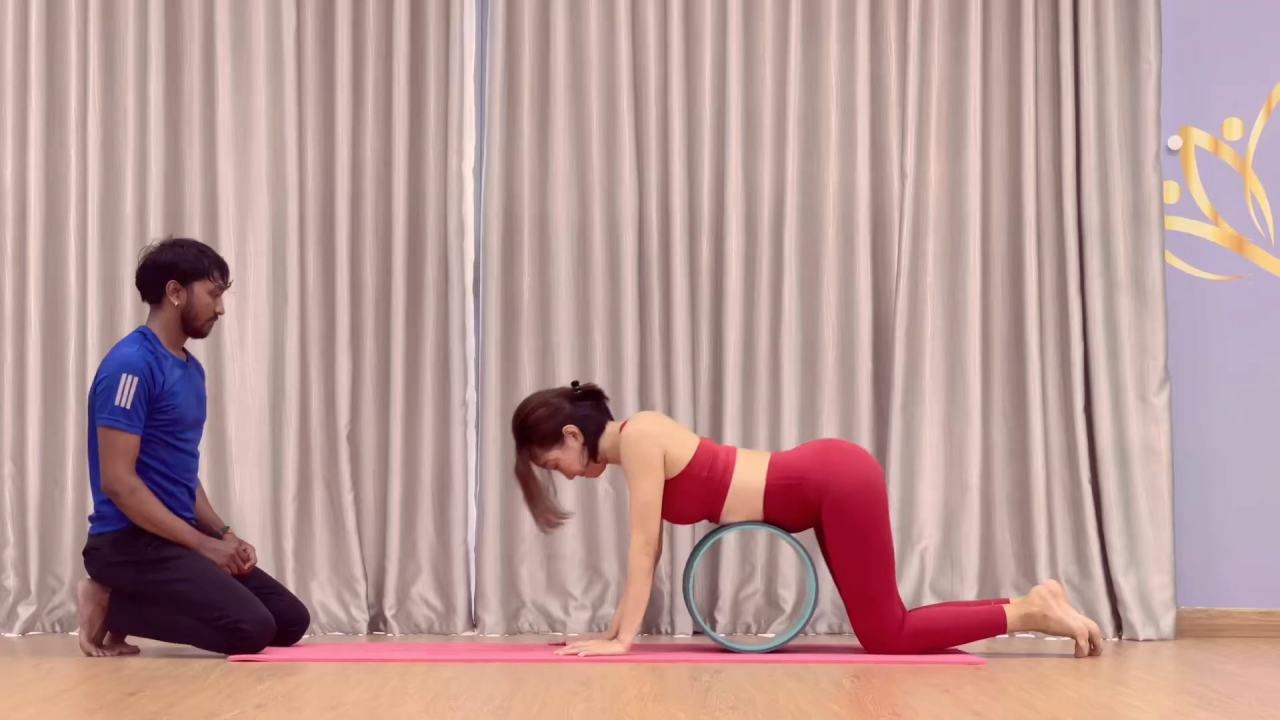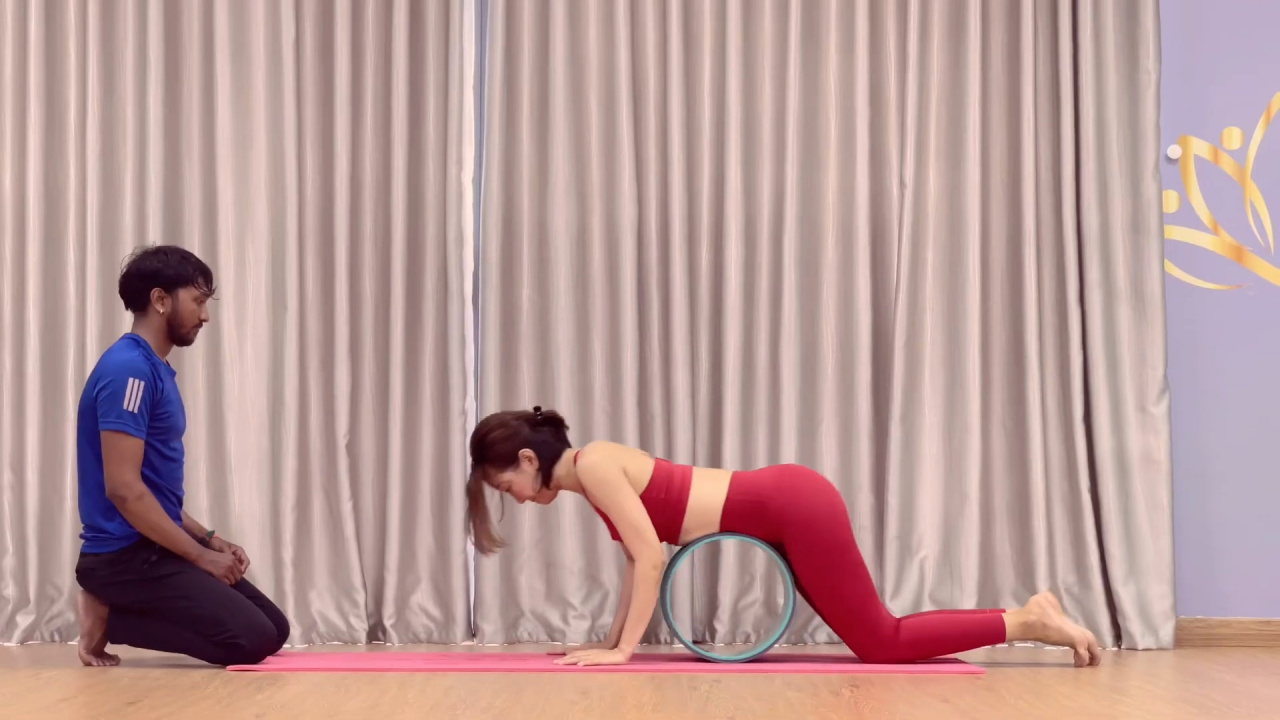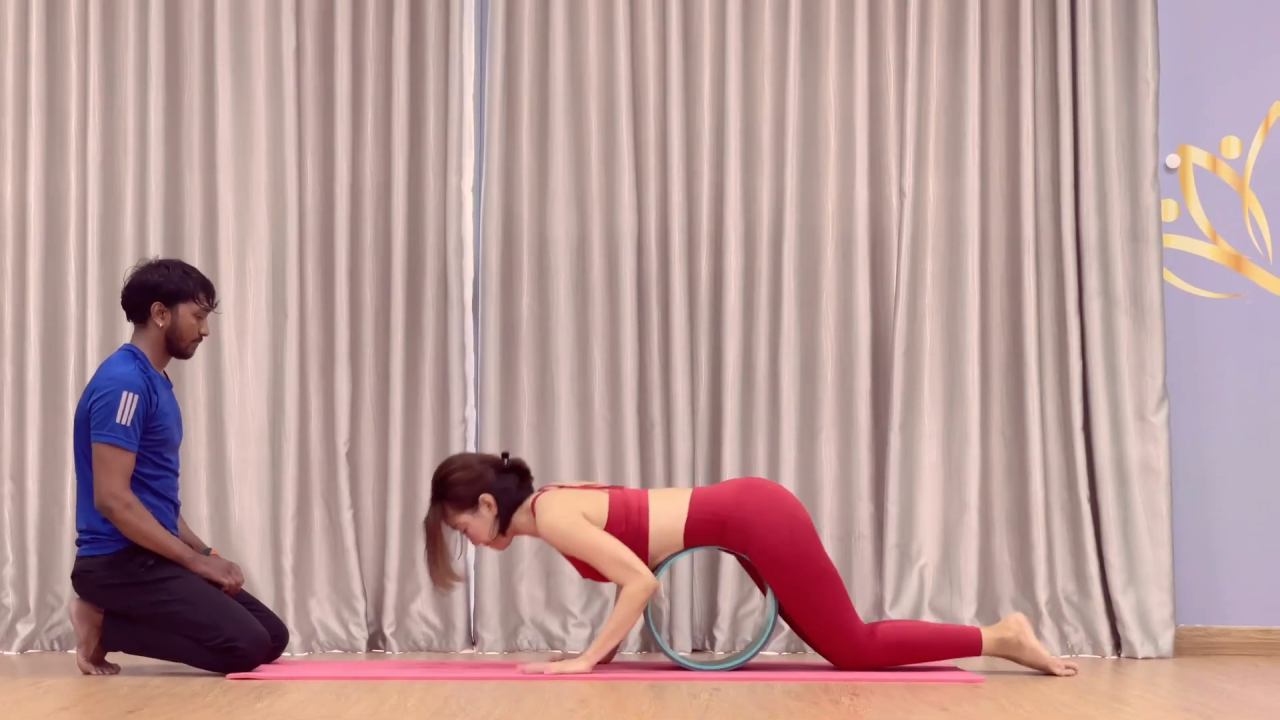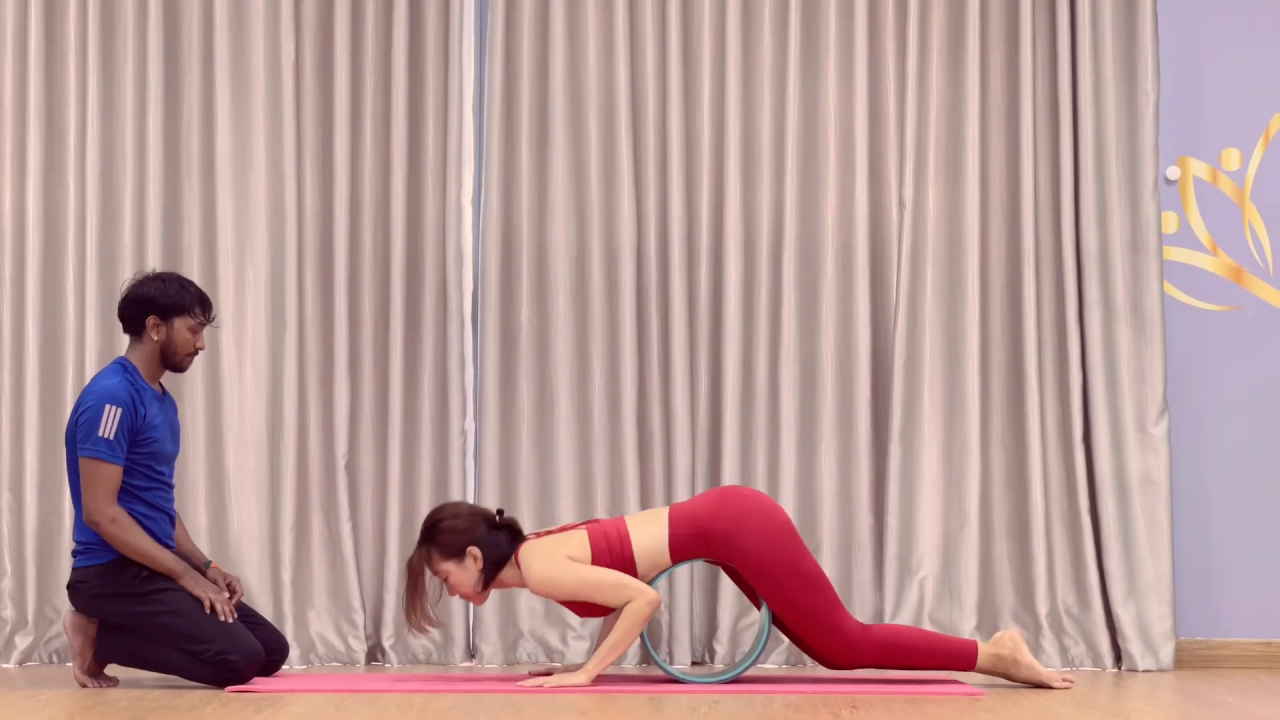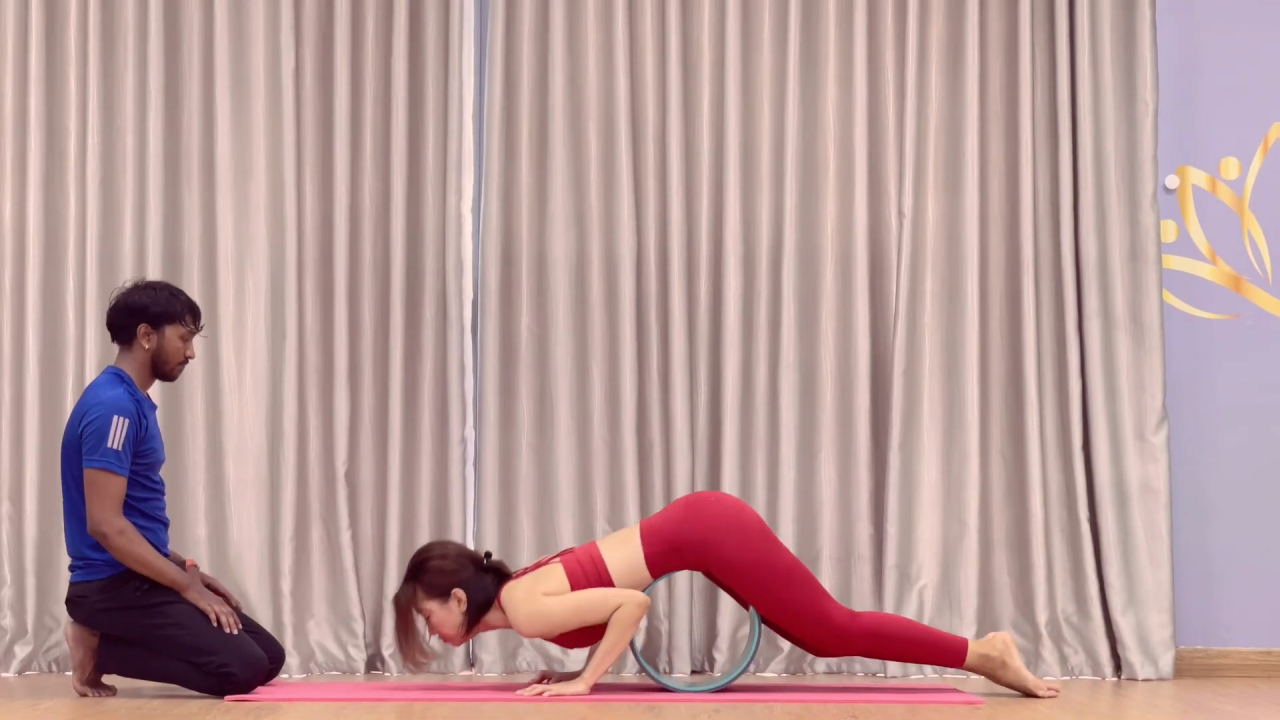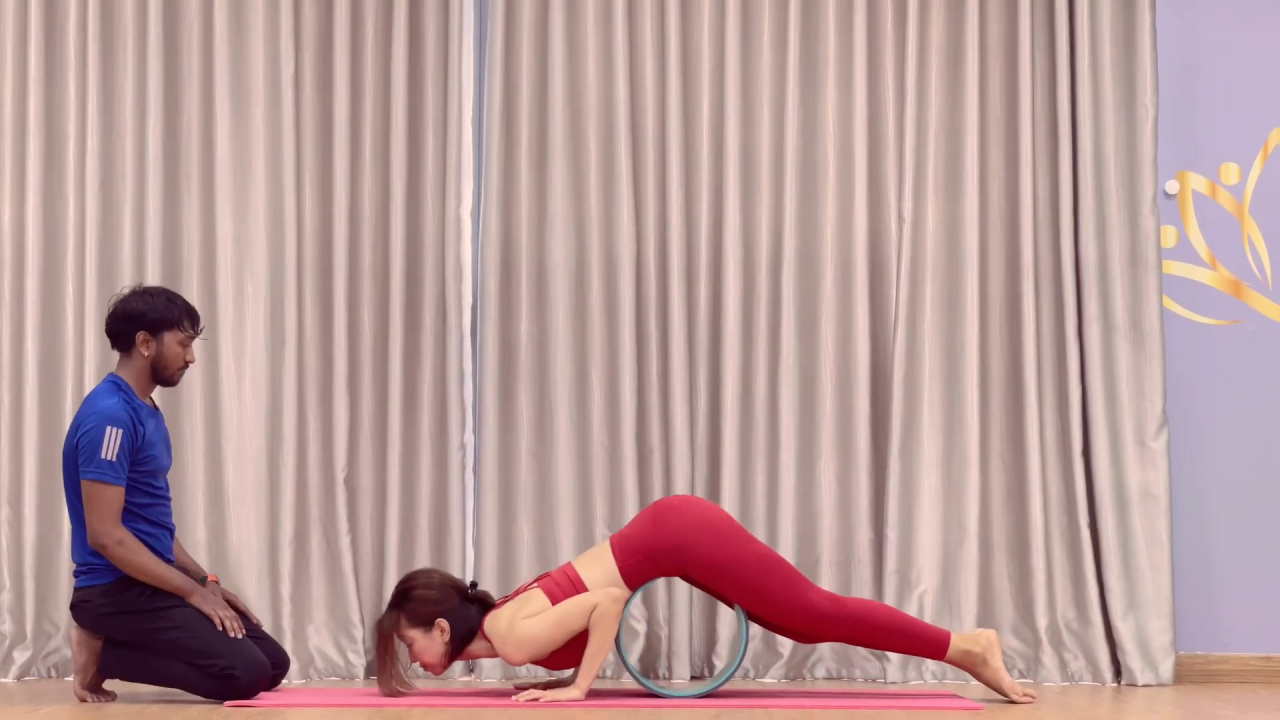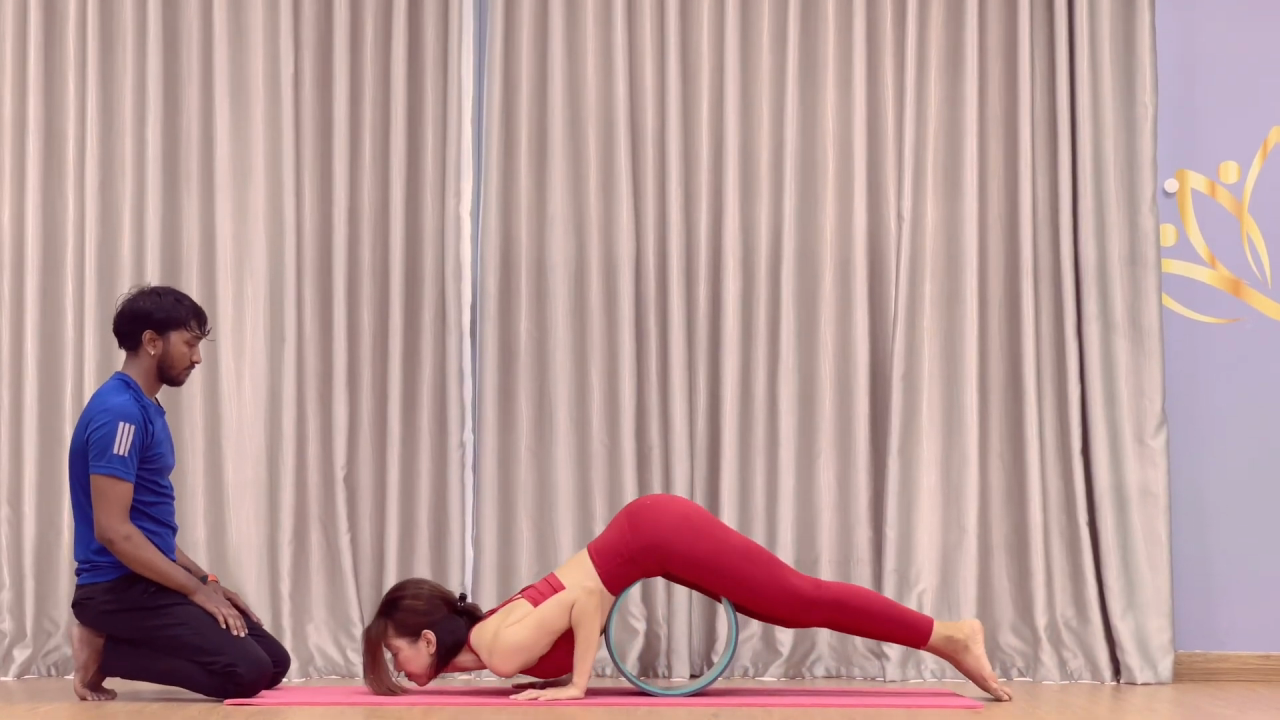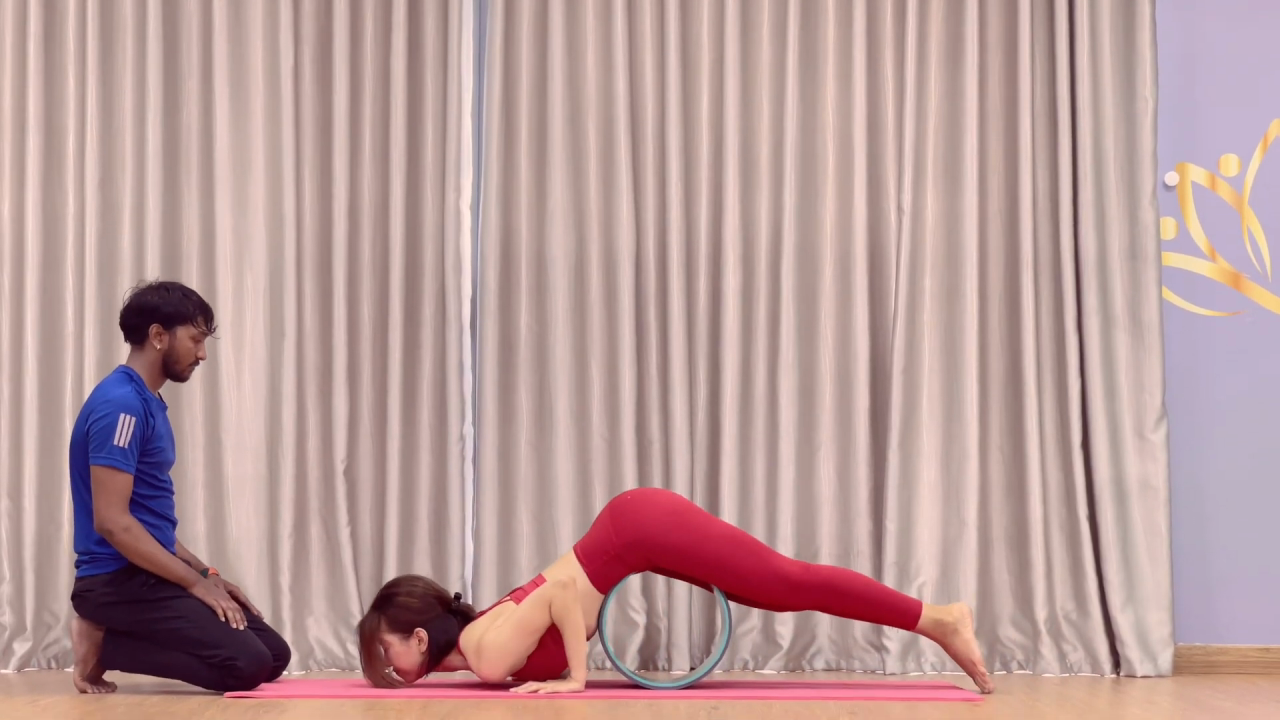
dt=0.4s
person 1, frame 1
left shoulder: (637, 437)
right shoulder: (636, 444)
left elbow: (642, 547)
right elbow: (650, 549)
left wrist: (621, 641)
right wrist: (615, 629)
left hip: (838, 484)
right hip: (830, 478)
left knee: (887, 639)
right knee: (887, 630)
left ankle: (1031, 613)
right ankle: (1030, 604)
person 1, frame 2
left shoulder: (593, 465)
right shoulder: (596, 468)
left elbow: (651, 559)
right elbow: (637, 560)
left wrist: (624, 648)
right wrist: (610, 639)
left hip: (795, 509)
right hip: (789, 504)
left knee: (881, 645)
right knee: (878, 639)
left ankle: (1027, 621)
right ankle: (1025, 615)
person 1, frame 3
left shoulder: (551, 517)
right shoulder: (557, 502)
left elbow: (640, 581)
right elbow: (628, 566)
left wrist: (589, 657)
right wrist: (601, 651)
left hip: (757, 522)
right hip: (752, 510)
left knee: (856, 649)
right knee: (849, 646)
left ankle: (1000, 638)
right ankle: (995, 636)
person 1, frame 4
left shoulder: (538, 569)
right shoulder: (539, 549)
left elbow: (643, 599)
right elbow: (622, 590)
left wrist: (587, 673)
right wrist: (589, 663)
left hip: (737, 528)
right hip: (732, 517)
left knee: (847, 644)
right knee: (832, 649)
left ankle: (995, 654)
right ankle: (989, 650)
person 1, frame 5
left shoulder: (525, 613)
right shoulder: (519, 588)
left elbow: (631, 604)
left wrist: (584, 681)
right wrist: (583, 671)
left hip: (709, 533)
right hip: (705, 523)
left knee: (835, 629)
right knee: (823, 637)
left ankle: (983, 653)
right ankle: (978, 651)
person 1, frame 6
left shoulder: (513, 640)
right shoulder: (502, 619)
left elbow: (608, 599)
left wrist: (579, 686)
right wrist: (566, 675)
left hip: (680, 535)
right hip: (676, 528)
left knee: (819, 611)
right knee: (809, 620)
left ankle: (964, 647)
right ankle: (963, 646)
person 1, frame 7
left shoulder: (502, 651)
right shoulder: (487, 632)
left elbow: (584, 597)
left wrist: (576, 683)
right wrist: (562, 676)
left hip: (658, 533)
right hip: (652, 529)
left knee: (803, 599)
right knee: (794, 605)
left ankle: (948, 635)
right ankle: (946, 637)
person 1, frame 8
left shoulder: (490, 656)
right shoulder: (476, 639)
left elbow: (561, 587)
left wrist: (576, 677)
right wrist: (561, 666)
left hip: (641, 528)
right hip: (638, 525)
left knee: (792, 582)
right knee: (785, 588)
left ankle: (939, 620)
right ankle: (936, 619)
person 2, frame 1
left shoulder: (191, 369)
right shoulder: (131, 364)
right elbow: (118, 482)
left wrist: (224, 534)
right wrist: (204, 543)
left hip: (173, 534)
right hip: (130, 542)
left knee: (291, 621)
right knee: (250, 630)
left ankle: (125, 603)
right ankle: (110, 603)
person 2, frame 2
left shoulder: (156, 370)
right shoulder: (128, 369)
right elbow: (123, 489)
left wrist: (210, 540)
right wrist: (201, 556)
left hip: (153, 547)
right hip: (127, 556)
left knee: (274, 629)
right knee: (252, 641)
left ankle: (117, 612)
right ankle: (110, 618)
person 2, frame 3
left shoulder: (156, 384)
right shoulder: (124, 382)
right elbow: (112, 499)
left wrist: (205, 553)
right wrist: (196, 560)
left hip: (149, 556)
right hip: (120, 562)
left knee: (273, 637)
right knee: (246, 646)
left ankle: (112, 619)
right ankle: (103, 625)
person 2, frame 4
left shoulder: (163, 401)
right shoulder: (112, 396)
right elbow: (101, 513)
left wrist: (206, 567)
right wrist: (188, 575)
left hip: (150, 567)
right hip: (114, 573)
left knee: (272, 651)
right knee: (239, 659)
left ankle: (108, 632)
right ankle: (98, 636)
person 2, frame 5
left shoulder: (135, 403)
right shoulder: (112, 405)
right elbow: (106, 525)
left wrist: (185, 568)
right wrist: (188, 586)
left hip: (139, 578)
right hip: (114, 585)
left knee: (269, 658)
right knee: (242, 669)
left ankle: (106, 641)
right ankle: (100, 649)
person 2, frame 6
left shoulder: (147, 412)
right shoulder: (110, 415)
right elbow: (105, 535)
left wrist: (206, 581)
right wrist: (194, 591)
left hip: (147, 582)
right hip: (118, 590)
left knee: (273, 664)
right knee: (245, 673)
left ankle: (108, 647)
right ankle: (103, 654)
person 2, frame 7
left shoulder: (147, 409)
right shoulder: (119, 411)
right elbow: (114, 531)
left wrist: (206, 581)
right wrist: (197, 589)
left hip: (148, 581)
right hip: (119, 587)
left knee: (274, 662)
right knee: (247, 671)
left ankle: (109, 644)
right ankle: (102, 652)
person 2, frame 8
left shoulder: (148, 403)
right shoulder: (121, 404)
right elbow: (112, 522)
left wrist: (206, 574)
right wrist: (197, 582)
left hip: (148, 574)
right hip: (120, 580)
left knee: (274, 655)
right knee: (247, 664)
left ankle: (109, 638)
right ankle: (102, 645)
